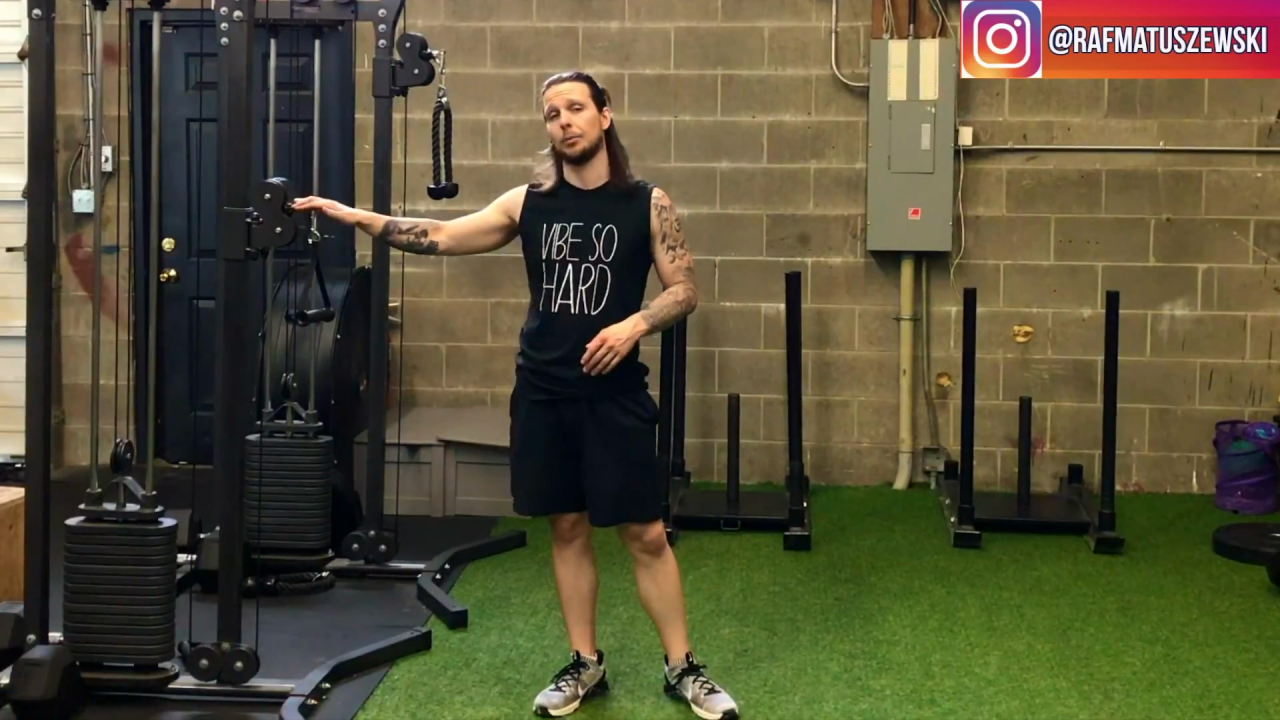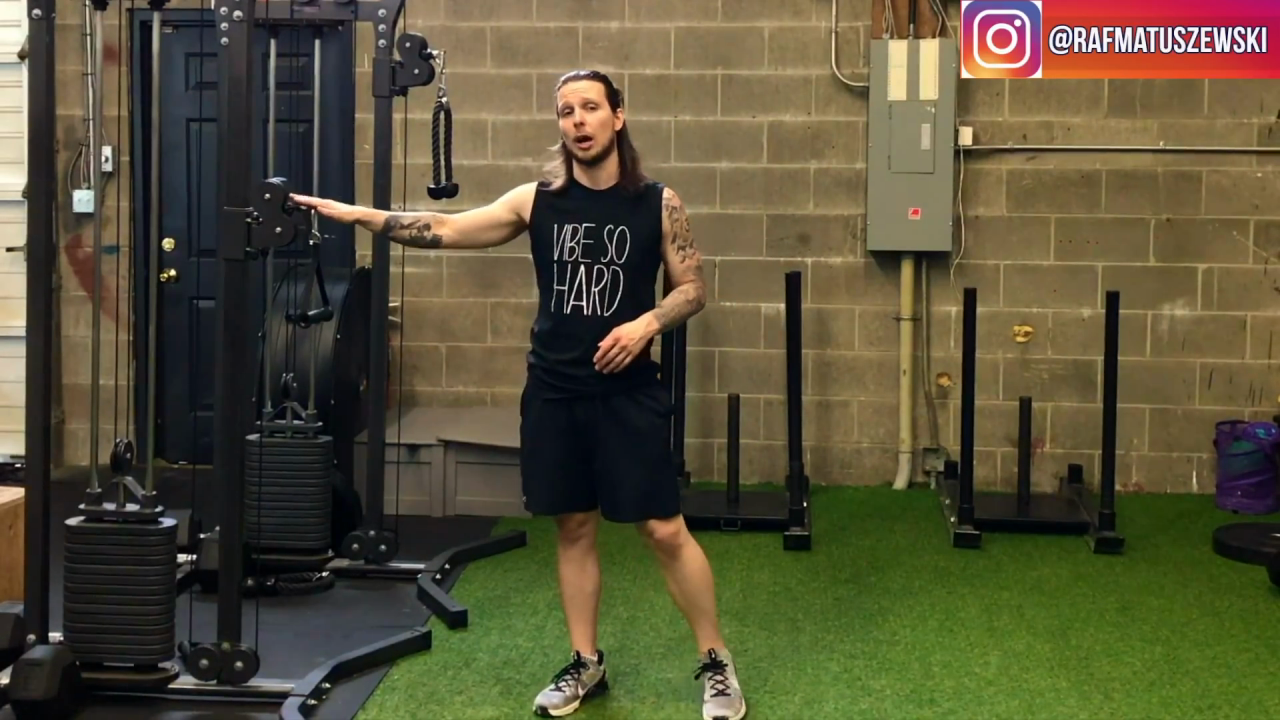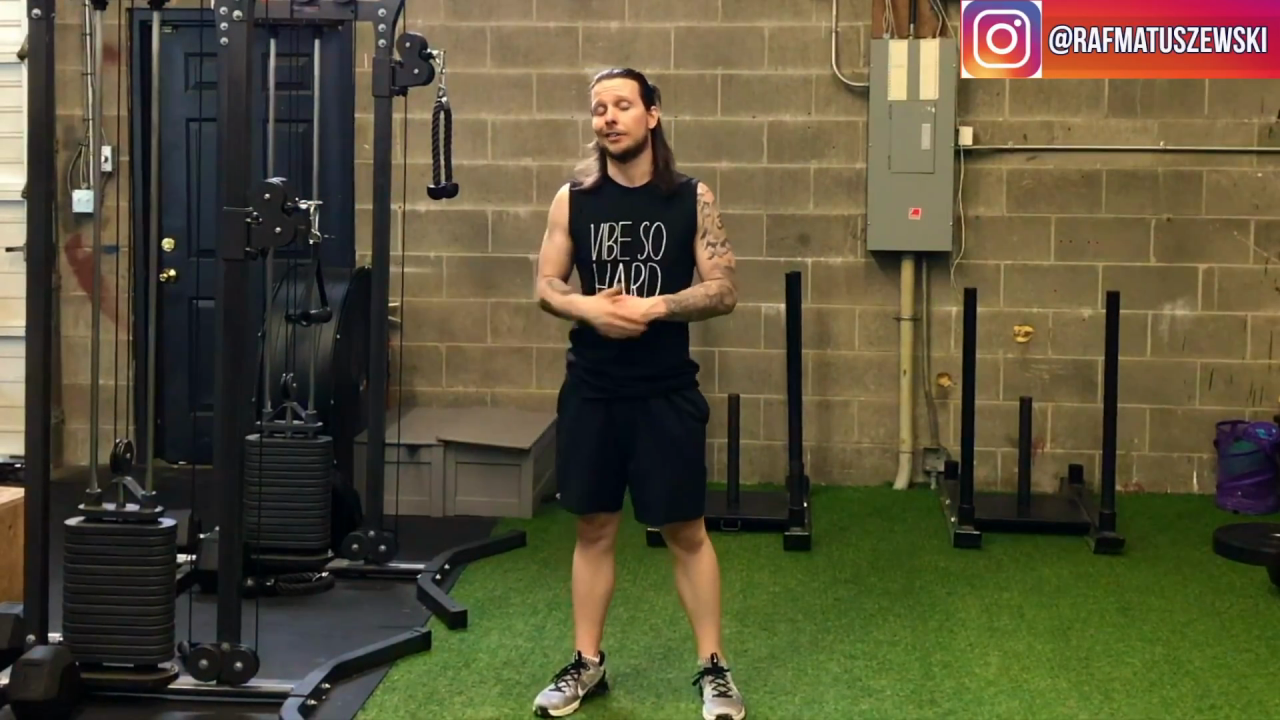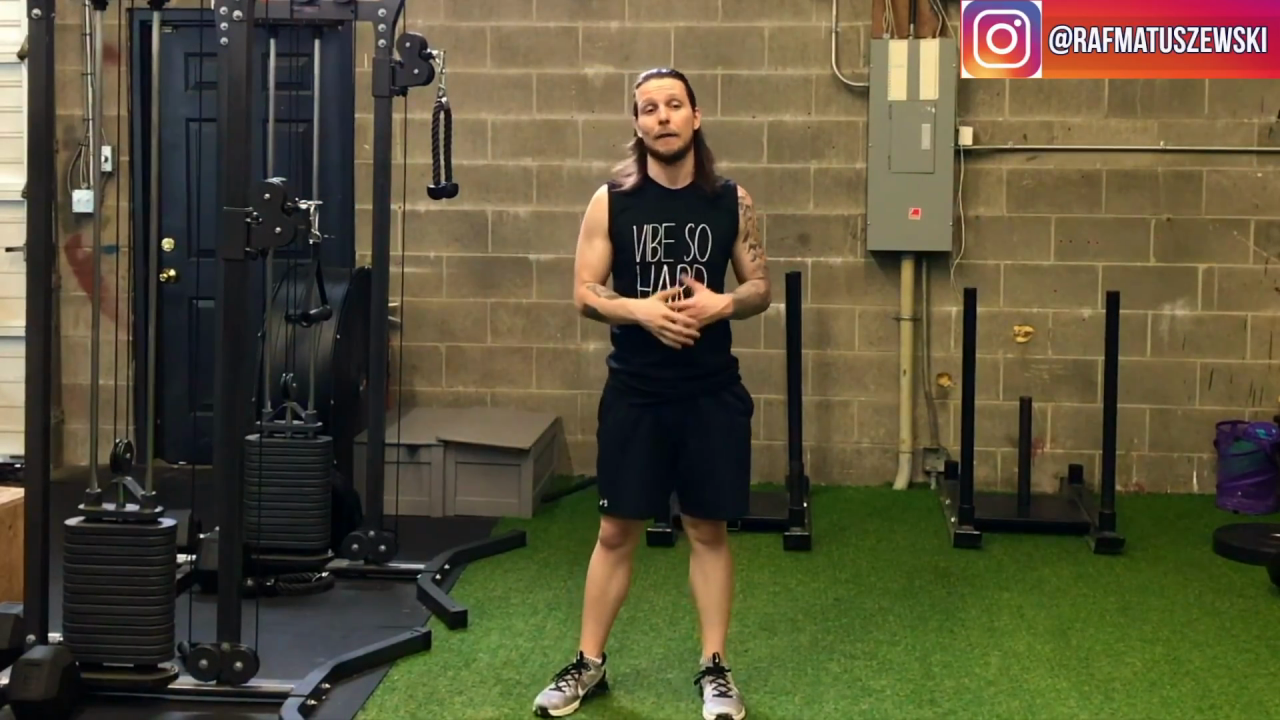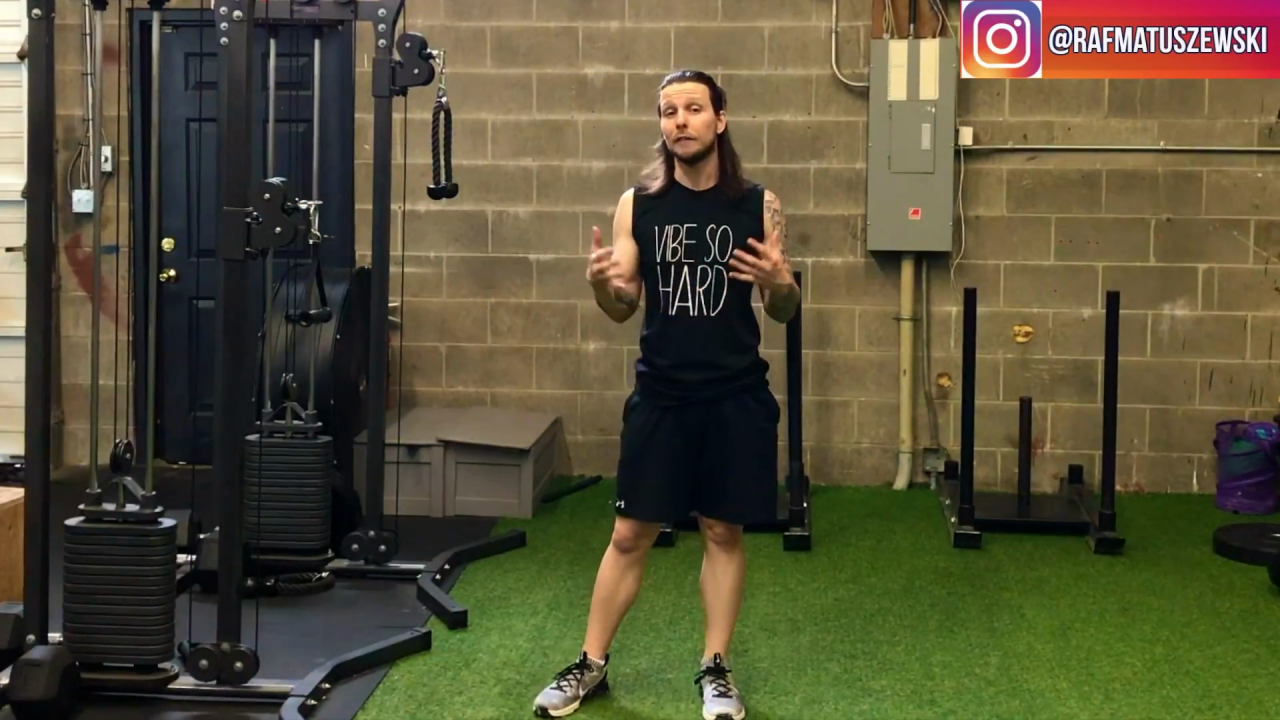
dt=0.5s
person 1, frame 1
left shoulder: (648, 203)
right shoulder: (527, 202)
left elbow: (685, 289)
right elbow: (440, 237)
left wrist: (635, 324)
right wrist: (358, 216)
left hip: (615, 394)
right hip: (542, 392)
left knee: (645, 532)
right knee: (567, 528)
left ankle: (682, 666)
right ankle: (585, 663)
person 1, frame 2
left shoulder: (658, 202)
right shoulder: (537, 199)
left elbow: (693, 287)
right elbow: (446, 229)
left wrist: (649, 322)
right wrist: (357, 214)
left hip: (629, 392)
right hip: (553, 392)
left knee: (665, 530)
right knee: (573, 527)
left ankle: (714, 660)
right ankle: (586, 662)
person 1, frame 3
left shoulder: (692, 198)
right shoulder: (573, 198)
left elbow: (722, 290)
right elbow: (546, 285)
left wrist: (654, 307)
right wrist: (590, 305)
left hip: (666, 392)
right hip: (591, 391)
left knee: (684, 530)
right knee: (593, 526)
left ankle: (712, 667)
right ankle: (587, 663)
person 1, frame 4
left shoulder: (731, 199)
right shoulder: (611, 200)
left elbow: (760, 285)
right elbow: (584, 293)
left wrist: (723, 304)
right wrist: (641, 310)
left hip: (712, 392)
right hip: (634, 393)
left knee: (709, 529)
right knee: (617, 530)
left ankle: (713, 667)
right ankle: (589, 663)
person 1, frame 5
left shoulder: (759, 204)
right shoulder: (638, 203)
left elbow: (785, 311)
right elbow: (623, 304)
left wrist: (780, 283)
right wrist: (600, 284)
left hip: (737, 395)
right hip: (659, 394)
left knee: (724, 531)
right knee: (630, 532)
left ankle: (715, 668)
right ankle: (591, 664)
